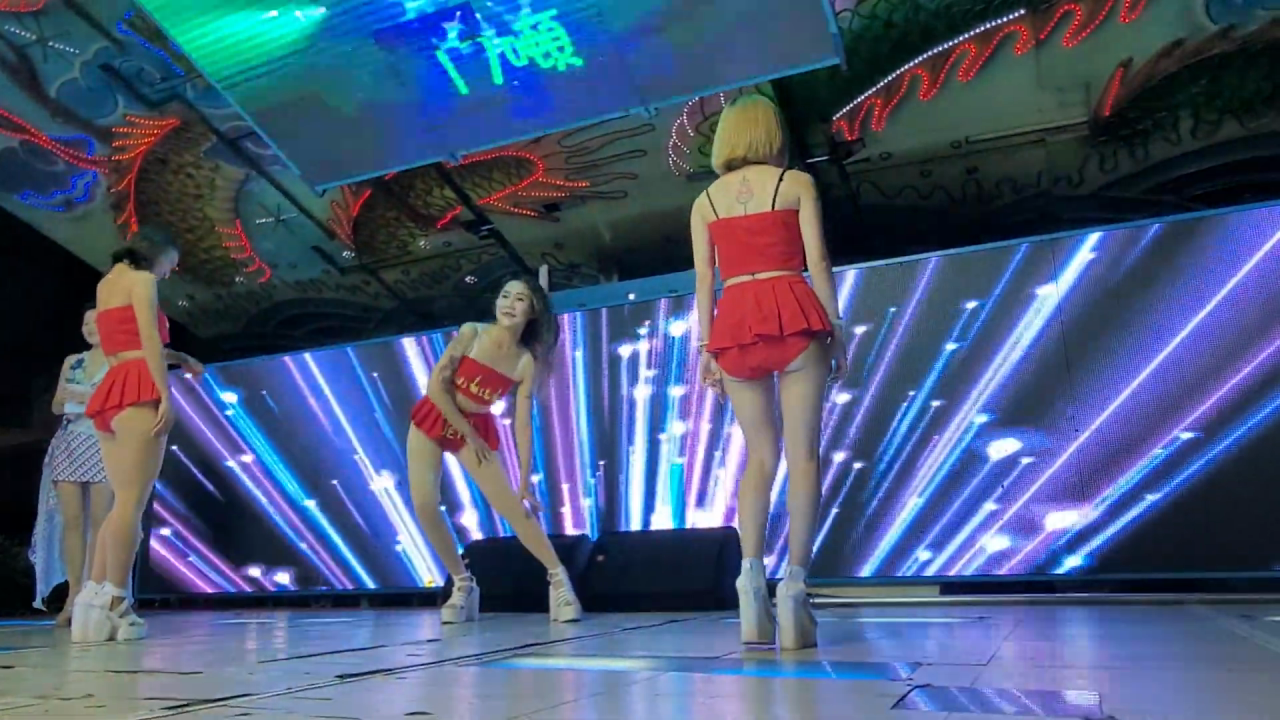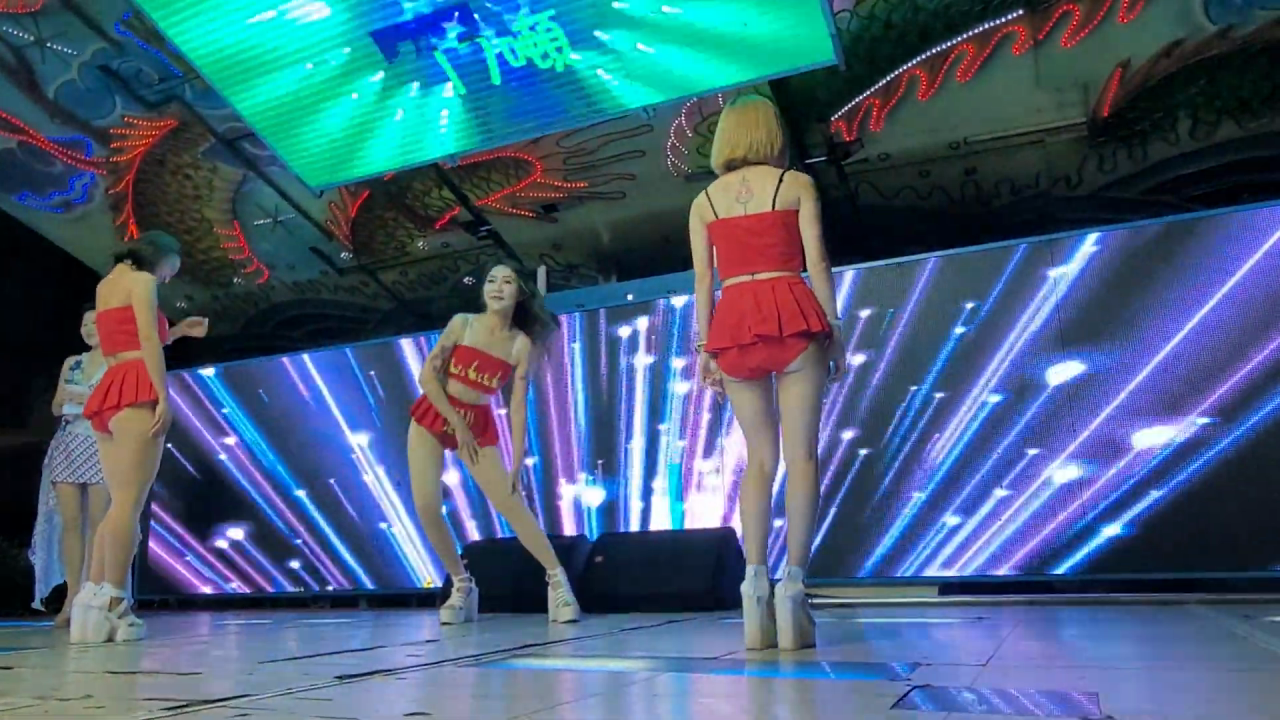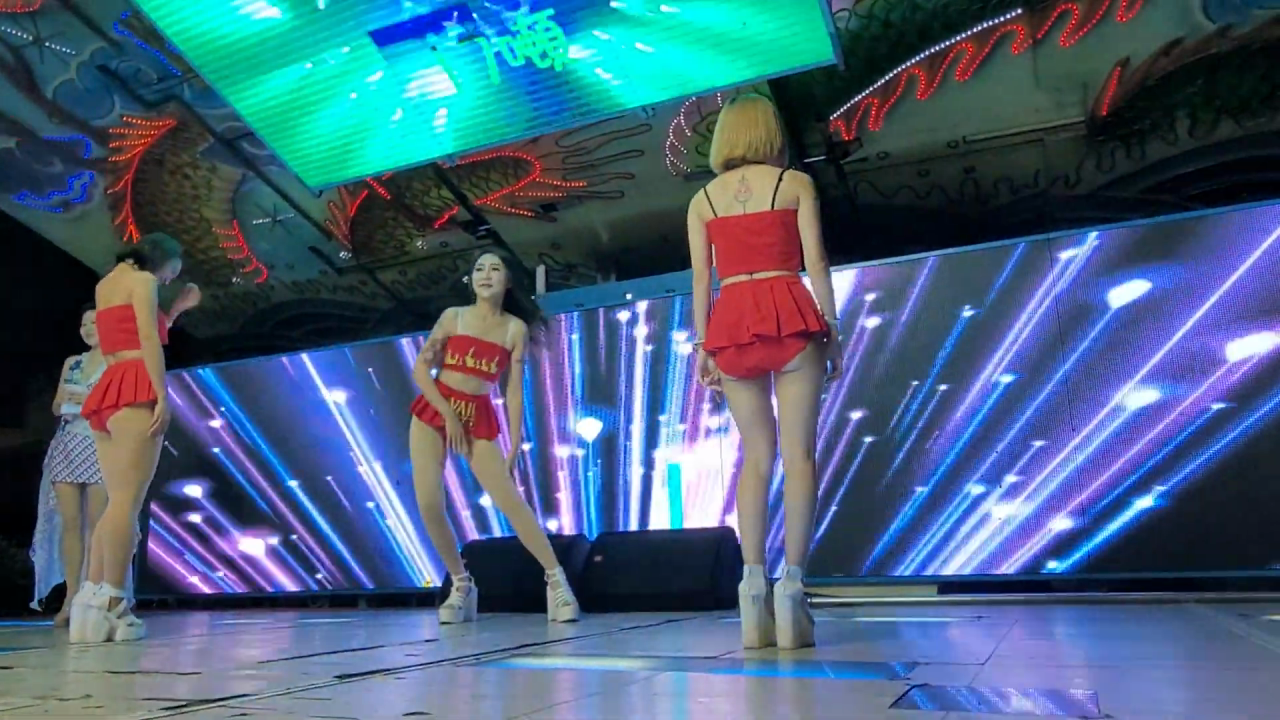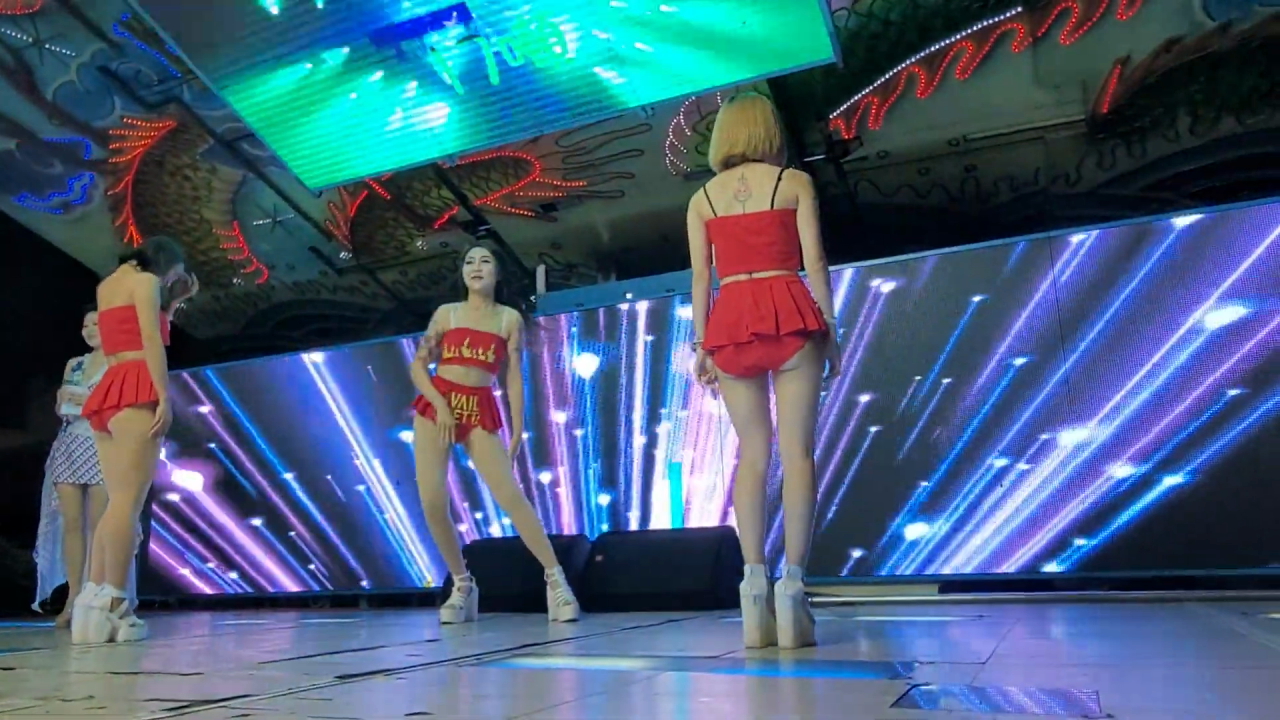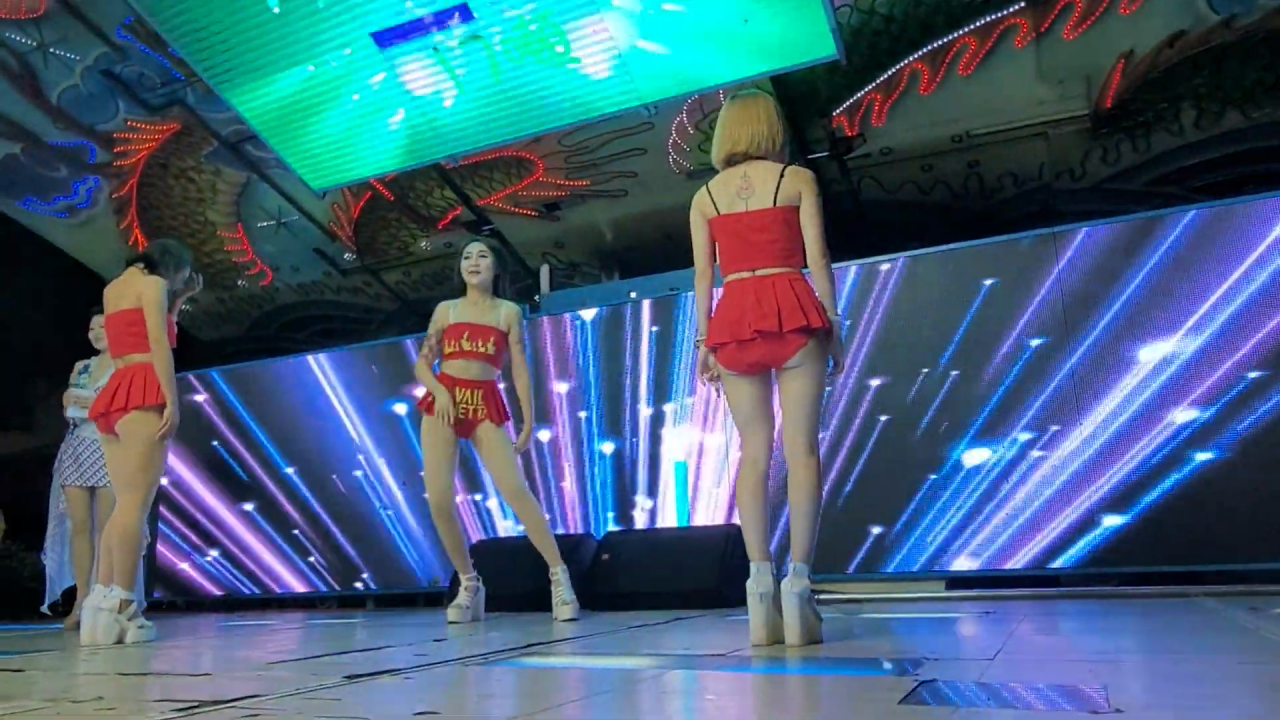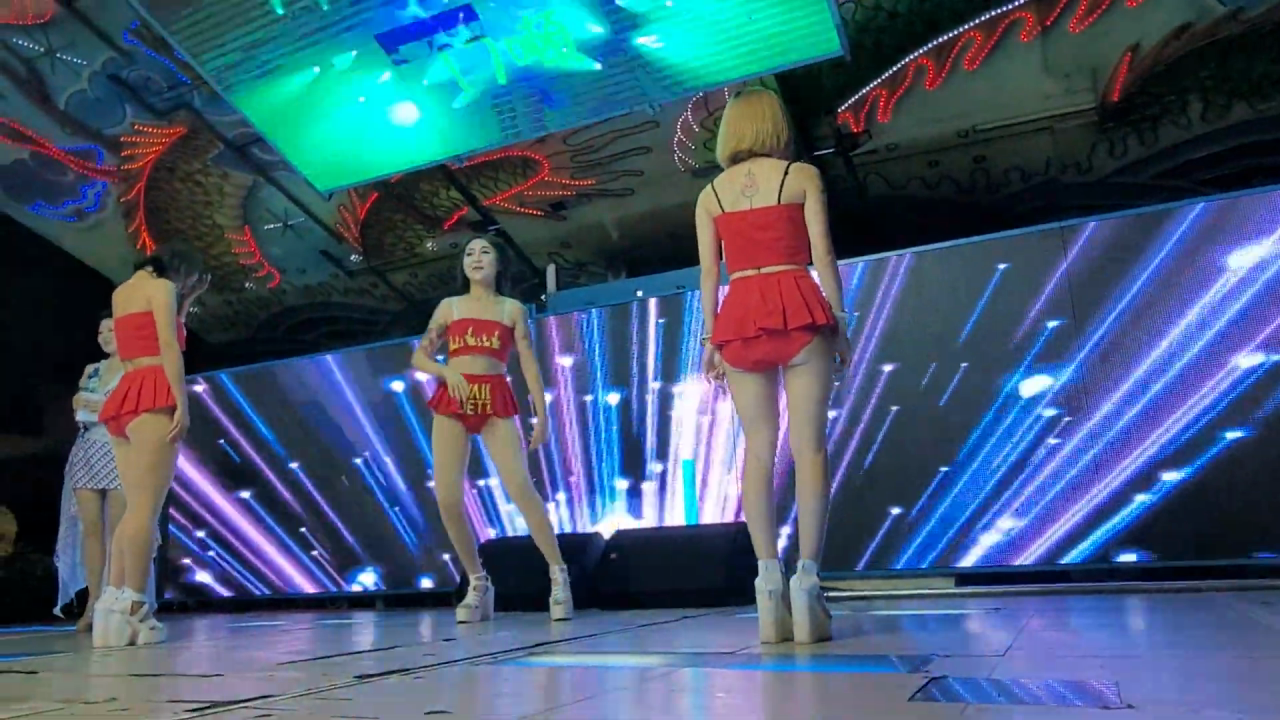
dt=0.1s
person 1, frame 1
left shoulder: (705, 200)
right shoulder: (797, 183)
left elbow: (704, 279)
right elbow: (818, 261)
left wrist: (706, 345)
right wrist: (834, 328)
left hip: (735, 325)
right hip: (793, 316)
left knee: (760, 455)
right knee: (801, 453)
left ankle: (751, 573)
right ankle: (793, 587)
person 1, frame 2
left shoulder: (705, 200)
right shoulder: (797, 184)
left elbow: (703, 280)
right elbow: (817, 262)
left wrist: (704, 347)
right wrist: (834, 329)
left hip: (733, 324)
right hip: (790, 316)
left knee: (760, 457)
right knee: (798, 453)
left ankle: (757, 584)
right ankle: (791, 586)
person 1, frame 3
left shoulder: (703, 199)
right shoulder: (797, 183)
left elbow: (701, 277)
right elbow: (816, 261)
left wrist: (702, 345)
right wrist: (831, 328)
left hip: (731, 324)
right hip: (789, 316)
left knee: (756, 455)
right knee: (797, 453)
left ankle: (754, 584)
right ankle: (790, 585)
person 1, frame 4
left shoulder: (703, 197)
right shoulder: (796, 182)
left elbow: (700, 276)
right elbow: (815, 261)
left wrist: (701, 343)
right wrist: (830, 327)
left hip: (730, 323)
right hip: (788, 315)
left knee: (752, 455)
right knee: (797, 452)
left ankle: (755, 584)
right ankle: (790, 583)
person 1, frame 5
left shoulder: (705, 195)
right shoulder: (798, 179)
left elbow: (703, 274)
right elbow: (817, 257)
left wrist: (704, 341)
right wrist: (834, 323)
left hip: (733, 321)
right hip: (791, 312)
left knee: (754, 452)
right knee: (801, 449)
left ankle: (760, 583)
right ankle: (797, 581)
person 1, frame 6
left shoulder: (711, 193)
right shoulder: (803, 175)
left elbow: (709, 272)
right elbow: (823, 254)
left wrist: (710, 339)
right wrist: (840, 321)
left hip: (740, 317)
right hip: (797, 310)
left knee: (758, 450)
right knee: (808, 446)
left ankle: (768, 581)
right ankle: (806, 578)
person 2, frame 1
left shoulder: (108, 282)
right shoulder: (141, 279)
right elbow: (149, 341)
left wrist: (178, 357)
right wrist: (165, 394)
left hip: (111, 393)
right hip: (138, 392)
left knee: (123, 502)
right knee: (131, 501)
left ankle: (94, 599)
right ankle: (112, 603)
person 2, frame 2
left shoulder: (107, 283)
right shoulder: (141, 280)
right elbow: (148, 343)
left wrist: (179, 330)
right wrist: (163, 396)
left hip: (109, 393)
right hip: (136, 393)
left knee: (120, 502)
right knee: (129, 502)
left ankle: (92, 598)
right ankle: (111, 605)
person 2, frame 3
left shoulder: (108, 282)
right shoulder: (142, 279)
right elbow: (149, 341)
right wrist: (162, 394)
left hip: (107, 393)
right hip: (135, 392)
left knee: (118, 502)
right knee: (127, 501)
left ankle: (91, 599)
right ankle: (110, 604)
person 2, frame 4
left shoulder: (108, 284)
right shoulder: (145, 280)
right elbow: (152, 341)
left wrist: (173, 300)
right wrist: (164, 396)
left hip: (107, 394)
right hip: (136, 392)
left knee: (117, 503)
right knee: (128, 502)
left ankle: (93, 600)
right ankle: (112, 605)
person 2, frame 5
left shoulder: (114, 287)
right shoulder: (153, 282)
right elbow: (159, 343)
left wrist: (179, 299)
right wrist: (172, 399)
left hip: (115, 396)
right hip: (142, 395)
left knee: (125, 505)
right knee: (135, 504)
left ankle: (102, 602)
right ankle: (121, 606)
person 2, frame 6
left shoulder: (123, 291)
right shoulder: (161, 286)
right elbow: (169, 346)
left wrist: (187, 300)
right wrist: (182, 402)
left hip: (124, 398)
right hip: (153, 397)
left knee: (135, 507)
right knee: (146, 506)
left ankle: (114, 604)
right ankle: (134, 608)
person 3, frame 1
left shoulder: (527, 363)
right shoulder: (471, 333)
left elbow: (523, 424)
right elbow: (435, 386)
left wrist: (526, 477)
right wrist: (467, 432)
left hip: (475, 429)
right hip: (432, 420)
left knee: (511, 504)
right knee: (424, 504)
left ankle: (558, 579)
right ankle: (462, 585)
person 3, frame 2
left shoulder: (522, 344)
right shoulder: (461, 324)
left elbow: (519, 404)
right elbow: (428, 376)
left wrist: (517, 460)
right wrist: (456, 421)
left hip: (478, 424)
right hip: (433, 416)
left knee: (509, 503)
right knee: (426, 504)
left ankle: (557, 578)
right ankle: (462, 586)
person 3, frame 3
left shoulder: (516, 329)
right shoulder: (453, 316)
left elbow: (515, 389)
right elbow: (420, 368)
left wrist: (514, 445)
right wrist: (448, 415)
left hip: (478, 418)
right hip: (432, 412)
left knee: (509, 498)
right knee: (428, 502)
left ankle: (555, 578)
right ankle: (461, 585)
person 3, frame 4
left shoulder: (510, 319)
right shoulder: (445, 313)
left elbow: (514, 377)
right elbow: (418, 363)
left wrist: (517, 432)
right wrist: (439, 403)
left hip: (480, 412)
right hip: (435, 409)
left knee: (510, 496)
right knee: (432, 500)
left ankle: (555, 578)
right ankle: (462, 585)
person 3, frame 5
left shoulder: (509, 312)
right shoulder: (445, 310)
left elbow: (520, 369)
right elbow: (422, 362)
left wrist: (528, 422)
right wrist: (440, 394)
left hip: (487, 406)
right hip: (441, 404)
left knee: (516, 489)
right knee: (439, 500)
left ankle: (559, 576)
right ankle: (469, 585)
person 3, frame 6
left shoulder: (514, 308)
right shoulder: (450, 306)
left elbow: (529, 363)
right elbow: (421, 355)
left wrist: (541, 415)
right wrist: (446, 373)
left hip: (497, 402)
right hip: (450, 402)
left knee: (520, 487)
right knee: (447, 497)
left ankle: (558, 575)
right ankle: (477, 583)
person 4, frame 1
right shoulder: (72, 362)
right elbow: (56, 407)
left wrist: (93, 398)
right wrist: (64, 397)
left hip: (104, 445)
right hip: (69, 445)
left knee: (99, 521)
right knee: (71, 520)
right ankle: (73, 596)
person 4, frame 2
right shoulder: (72, 364)
right elbow: (57, 408)
left wrist: (90, 399)
right wrist: (66, 398)
left hip: (97, 449)
right hip: (67, 447)
left knee: (91, 524)
right knee: (70, 522)
right ankle: (72, 595)
person 4, frame 3
right shoulder: (71, 363)
right elbow: (56, 408)
left wrist: (90, 398)
right wrist: (62, 398)
left hip: (100, 445)
right hip: (67, 445)
left knee: (96, 521)
right knee: (68, 520)
right ankle: (70, 595)
person 4, frame 4
right shoulder: (73, 364)
right wrist: (61, 400)
left hip: (101, 447)
right hip: (69, 448)
left knee: (98, 524)
right knee: (70, 522)
right ankle: (73, 598)
person 4, frame 5
right shoulder: (80, 367)
right wrist: (68, 403)
right hip: (76, 450)
left knee: (106, 527)
right knee: (78, 525)
right ankle: (81, 600)
person 4, frame 6
right shoulder: (91, 371)
right wrist: (78, 406)
right hip: (87, 453)
left knee: (117, 528)
right knee: (90, 527)
right ankle: (93, 601)
